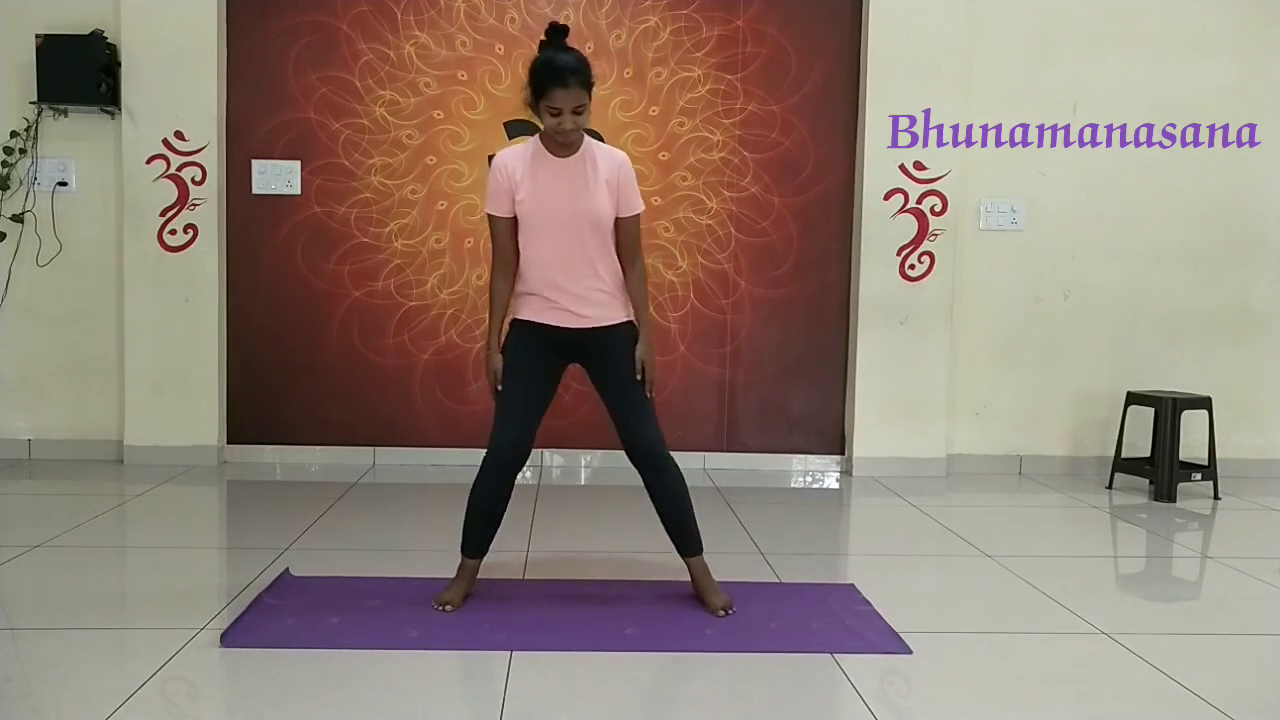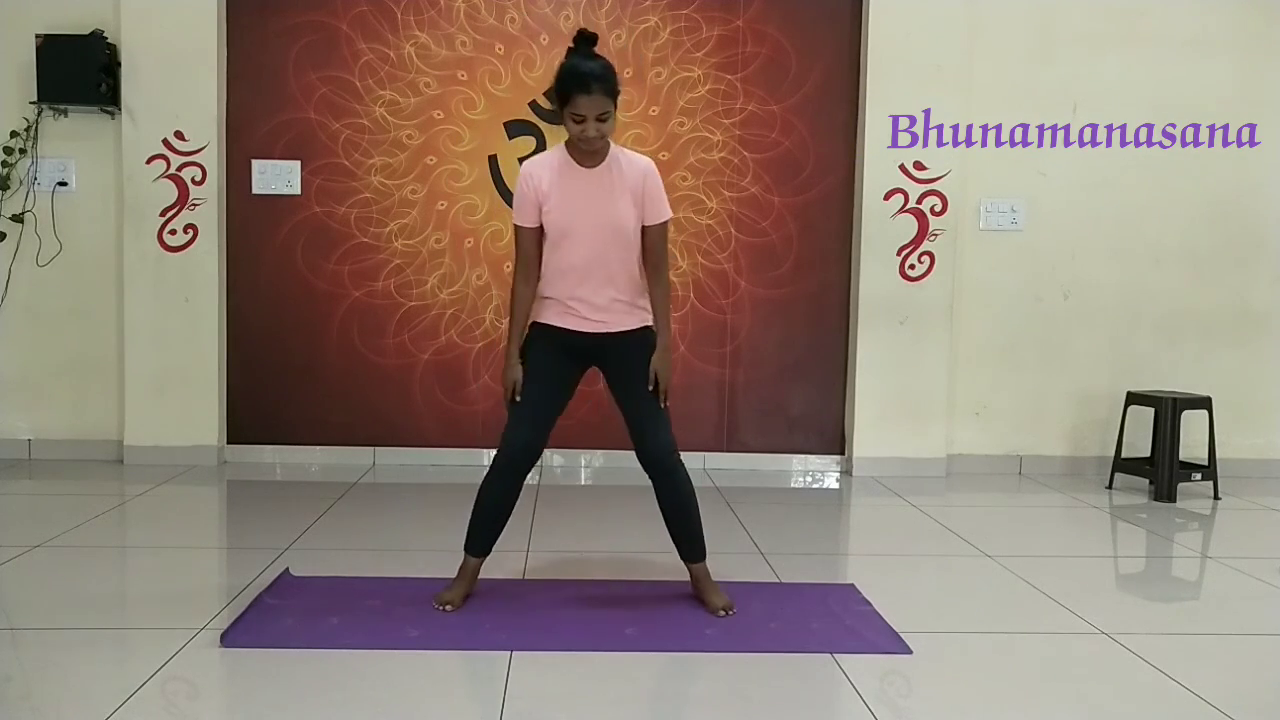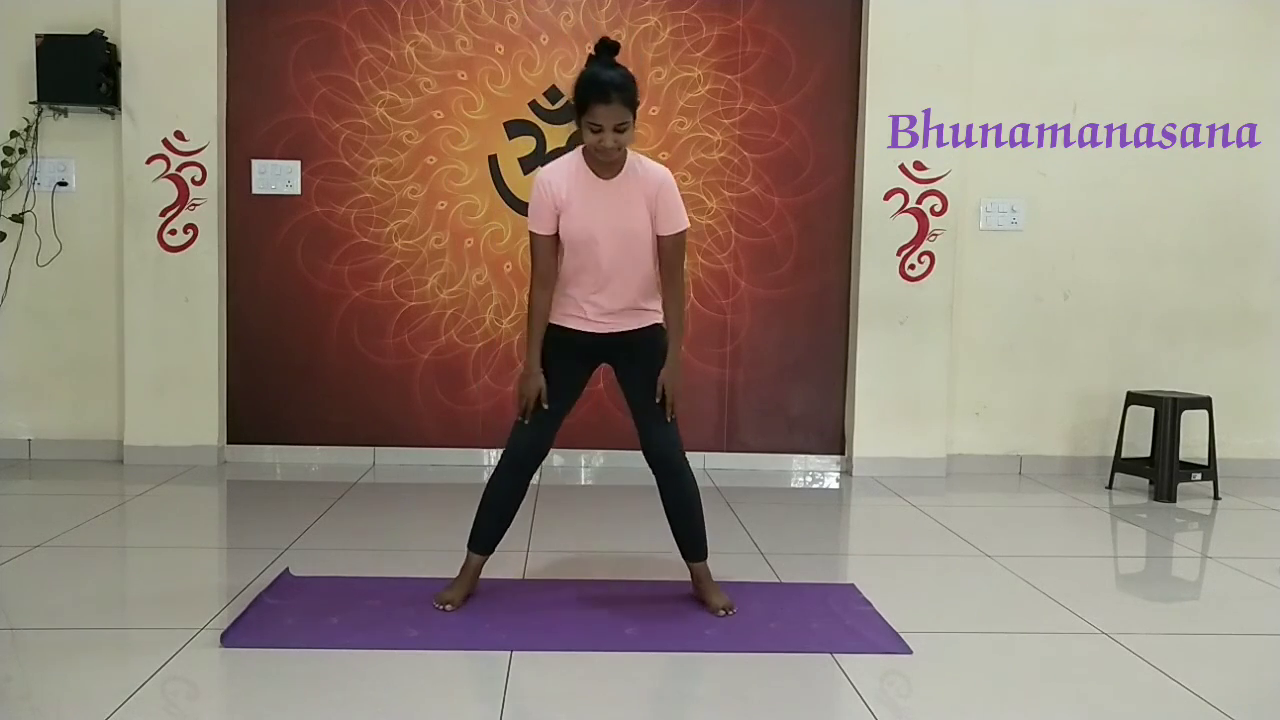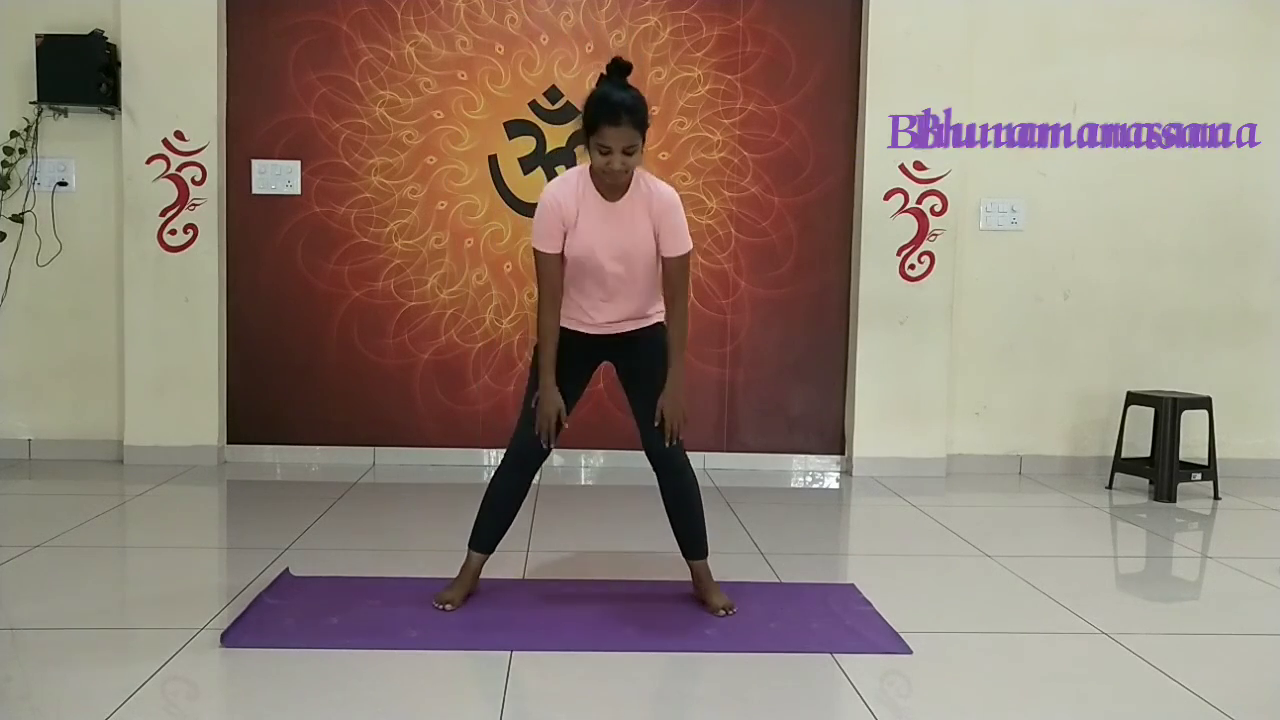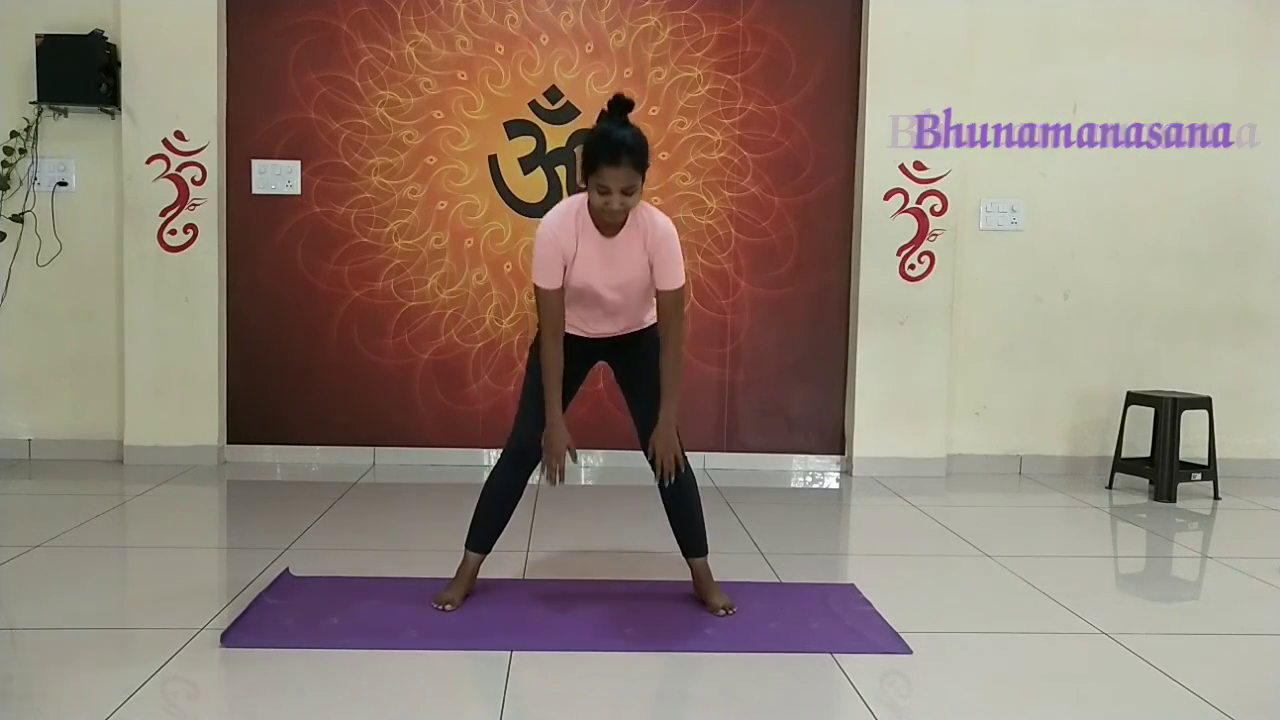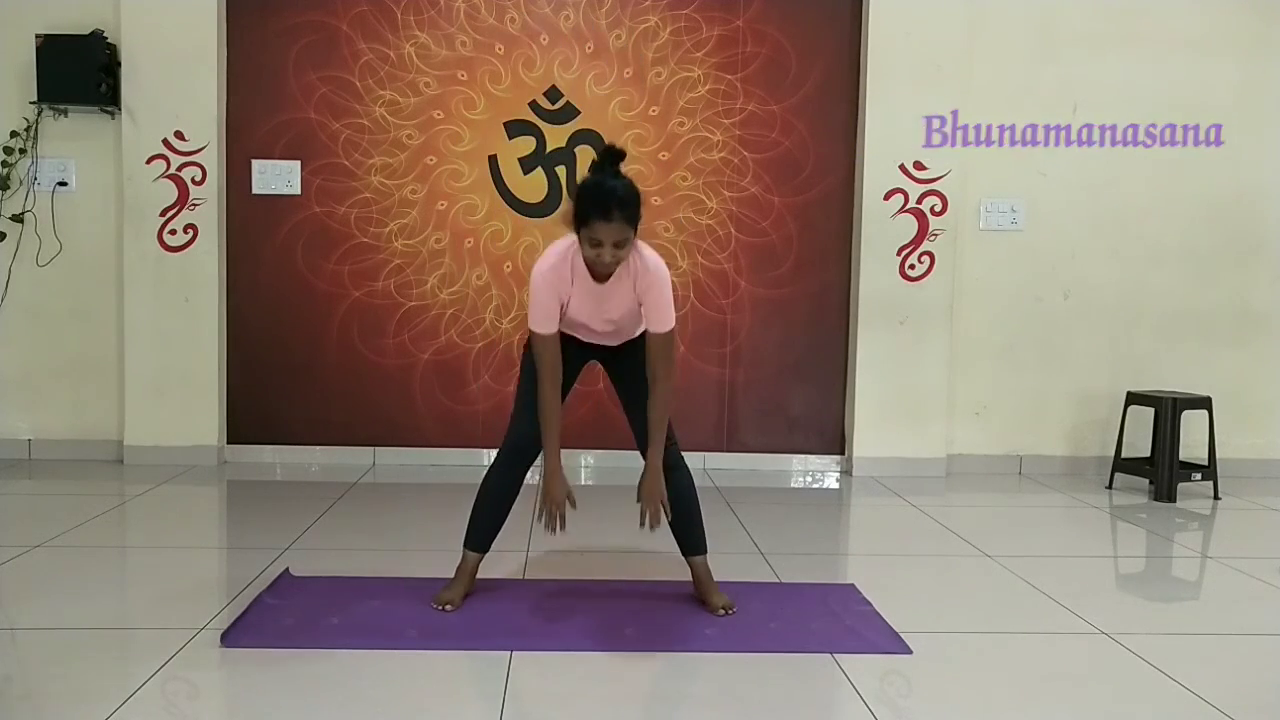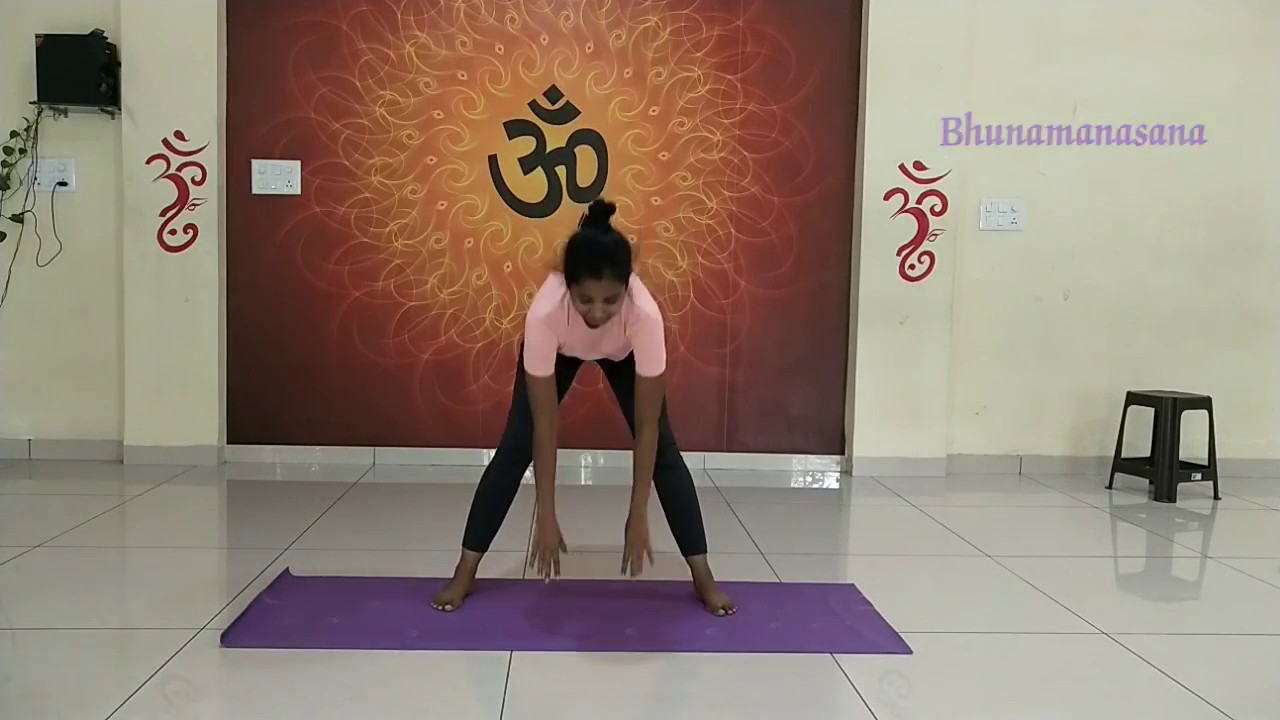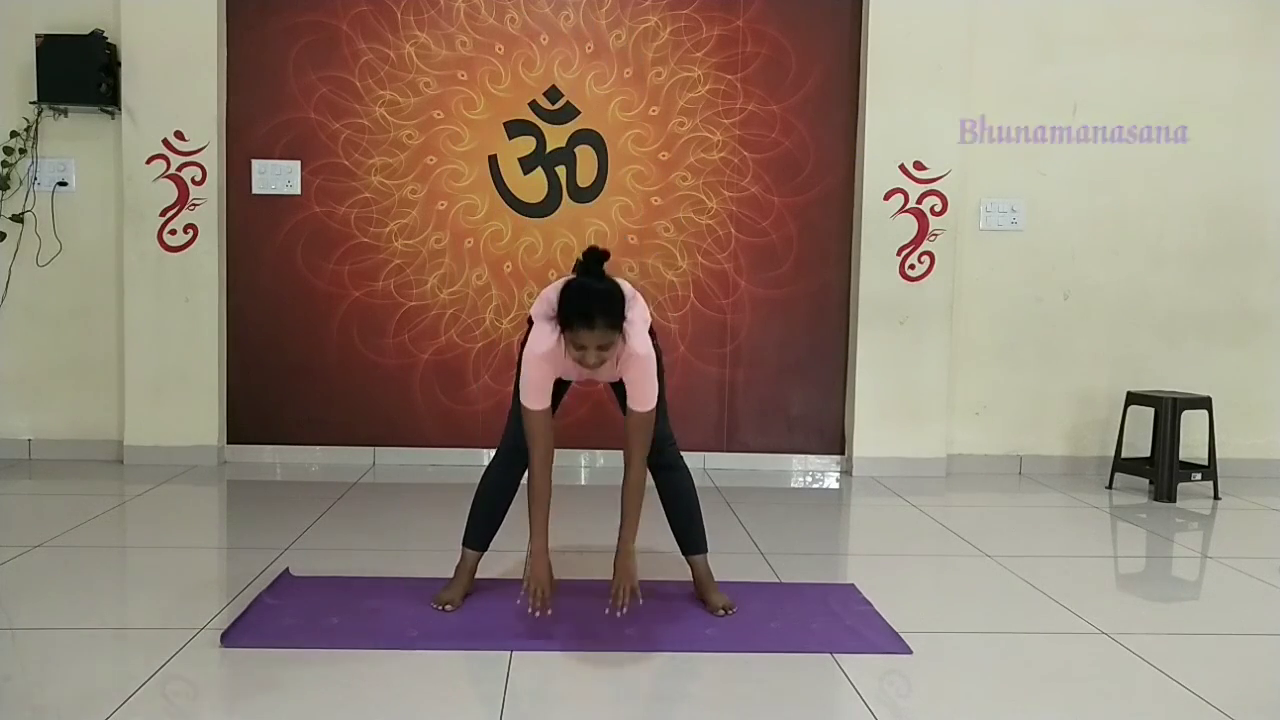
dt=0.1s
person 1, frame 1
left shoulder: (614, 165)
right shoulder: (509, 166)
left elbow: (631, 258)
right elbow: (504, 262)
left wrist: (645, 333)
right wrist: (493, 341)
left hip: (609, 329)
right hip: (536, 330)
left knee: (648, 449)
right knee: (505, 452)
left ankle: (699, 572)
right ankle: (466, 573)
person 1, frame 2
left shoulder: (640, 174)
right shoulder: (536, 175)
left elbow: (657, 267)
right elbow: (526, 271)
left wrist: (664, 344)
right wrist: (513, 352)
left hip: (630, 335)
right hip: (555, 335)
left knee: (659, 453)
right knee: (516, 452)
left ankle: (701, 577)
right ankle: (467, 573)
person 1, frame 3
left shoulder: (656, 181)
right shoulder: (553, 181)
left elbow: (673, 277)
right elbow: (542, 278)
left wrist: (673, 356)
right wrist: (532, 361)
left hip: (640, 333)
right hip: (568, 332)
left knee: (666, 452)
right knee: (523, 450)
left ankle: (702, 576)
right ankle: (469, 572)
person 1, frame 4
left shoulder: (663, 201)
right shoulder: (559, 197)
left elbow: (677, 299)
right elbow: (548, 299)
left wrist: (674, 382)
right wrist: (545, 382)
left hip: (642, 334)
right hip: (572, 332)
left knee: (668, 449)
right knee: (526, 447)
left ankle: (702, 576)
right ankle: (469, 572)
person 1, frame 5
left shoulder: (659, 231)
right shoulder: (556, 228)
left elbow: (671, 331)
right elbow: (550, 328)
left wrist: (667, 418)
right wrist: (554, 419)
left hip: (636, 336)
right hip: (570, 337)
left knee: (666, 453)
right knee: (524, 445)
left ankle: (702, 575)
right ankle: (467, 571)
person 1, frame 6
left shoulder: (652, 272)
right shoulder: (551, 269)
left elbow: (662, 380)
right elbow: (547, 382)
left wrist: (653, 471)
right wrist: (552, 469)
left hip: (628, 341)
right hip: (565, 337)
left knee: (665, 449)
right knee: (519, 445)
left ankle: (703, 575)
right ankle: (466, 570)
person 1, frame 7
left shoulder: (644, 314)
right shoulder: (545, 313)
left elbow: (647, 426)
right elbow: (544, 424)
left wrist: (637, 515)
right wrist: (546, 516)
left hip: (623, 354)
right hip: (561, 354)
left knee: (663, 451)
right knee: (517, 445)
left ankle: (702, 576)
right ankle: (466, 571)
person 1, frame 8
left shoulder: (638, 347)
right shoulder: (541, 347)
left elbow: (637, 459)
right elbow: (539, 459)
left wrist: (626, 552)
right wrist: (538, 551)
left hip: (625, 337)
left knee: (663, 450)
right knee: (515, 448)
left ankle: (702, 574)
right ankle: (465, 570)
